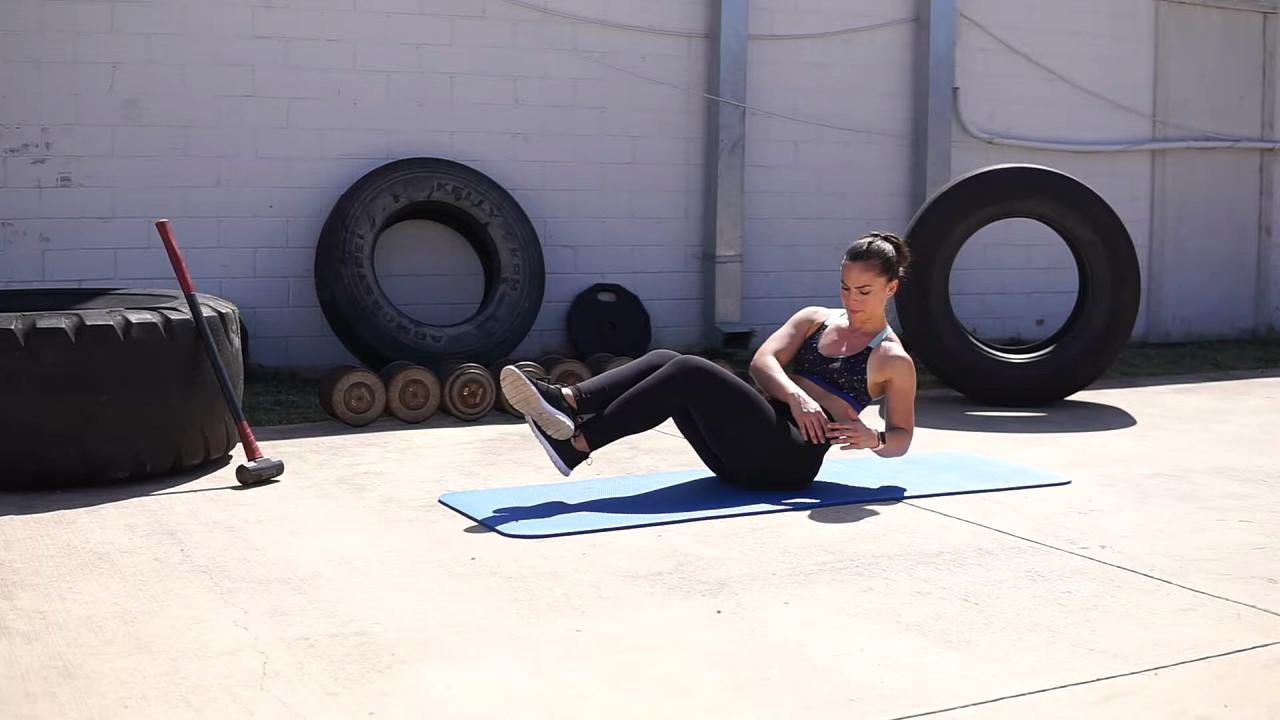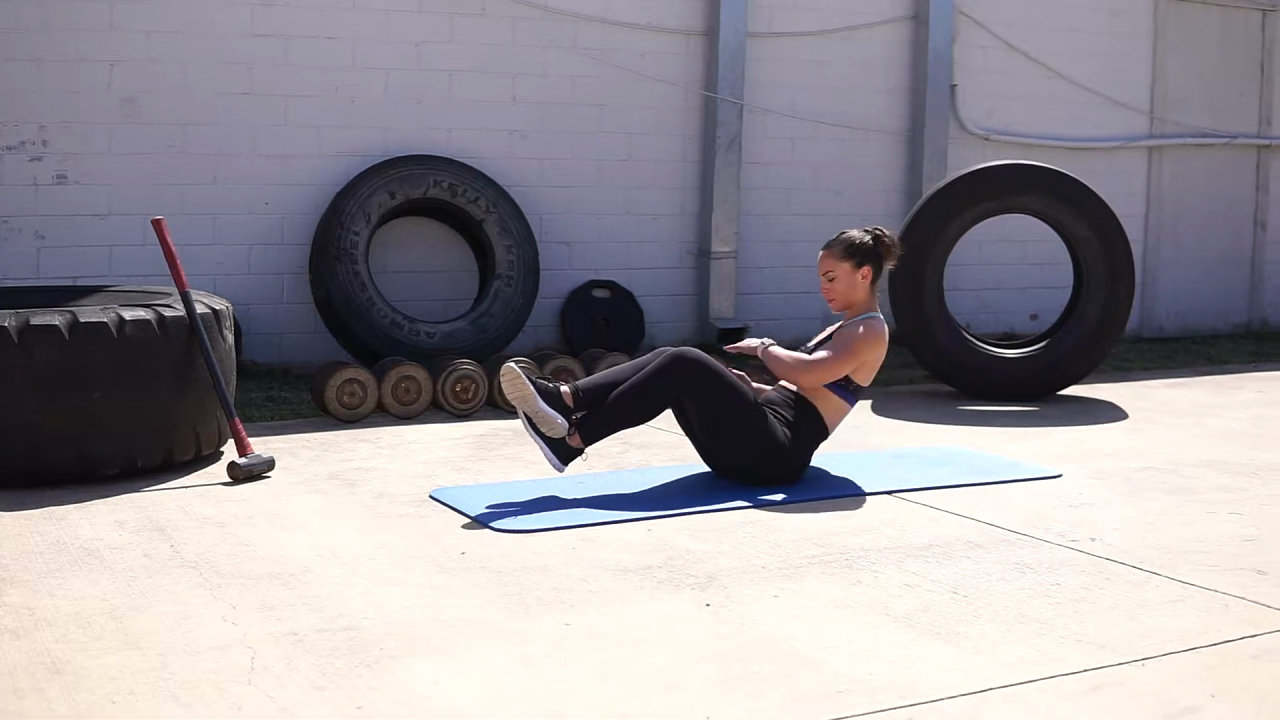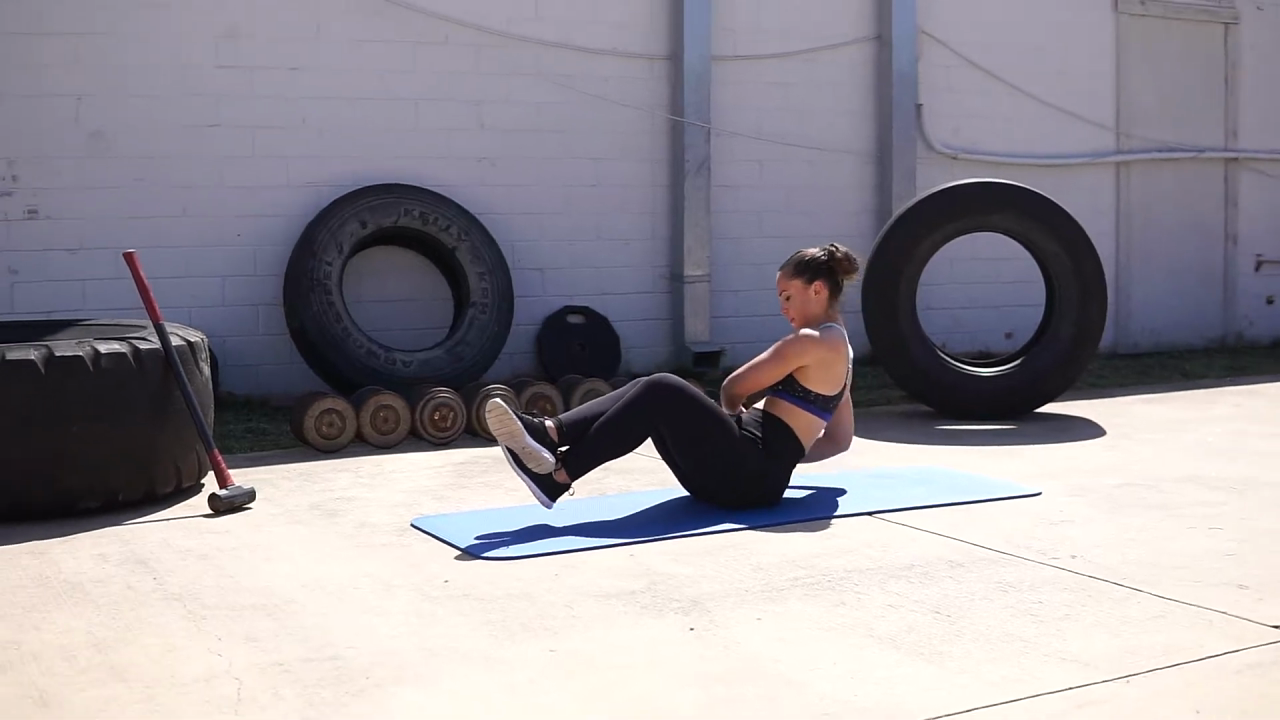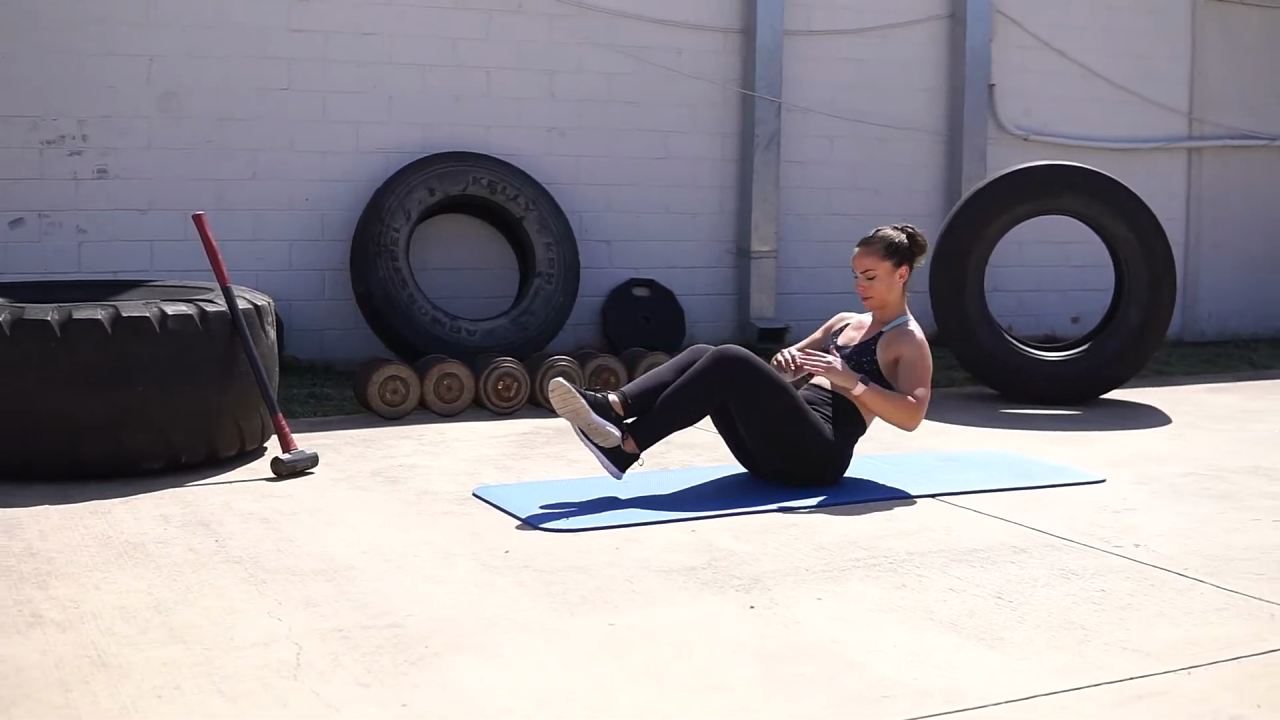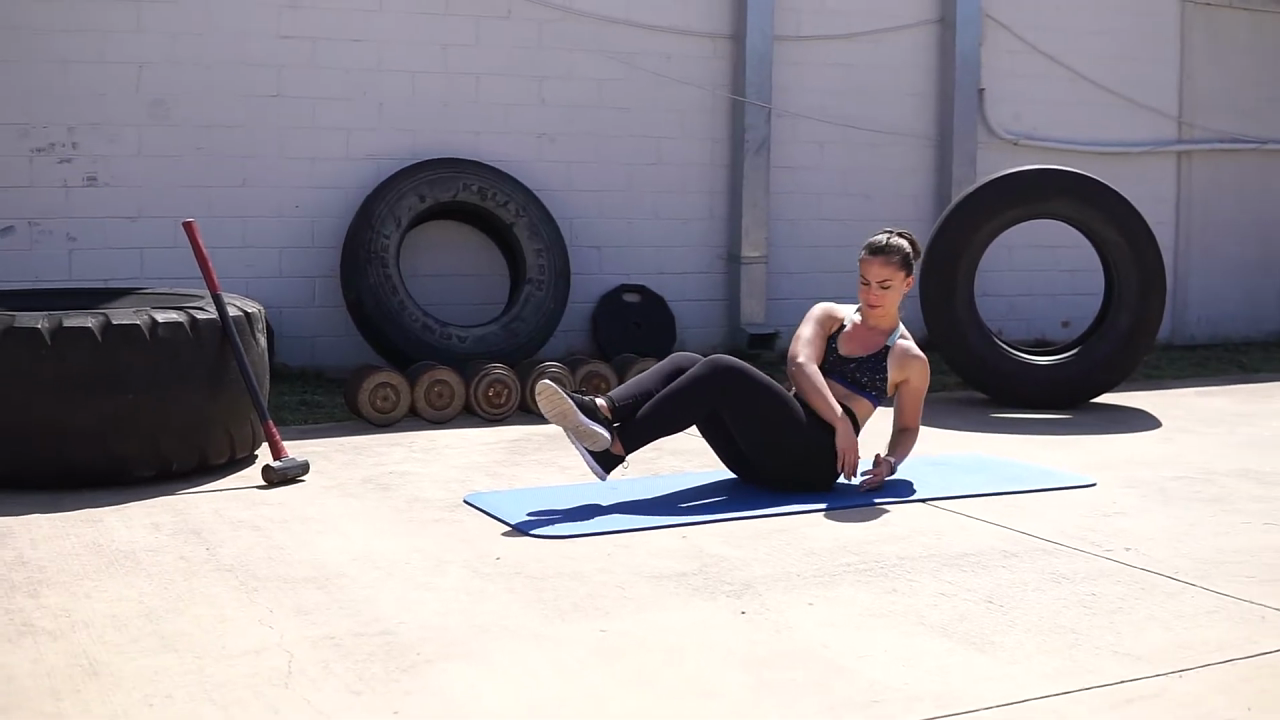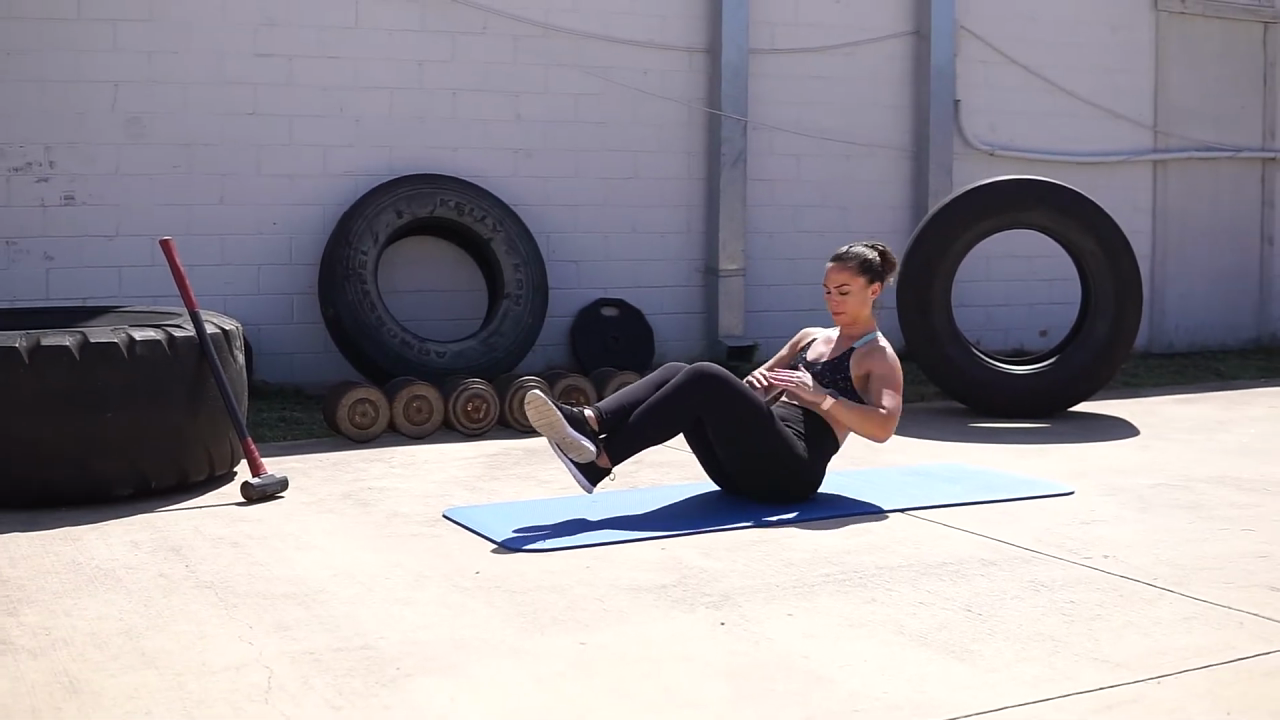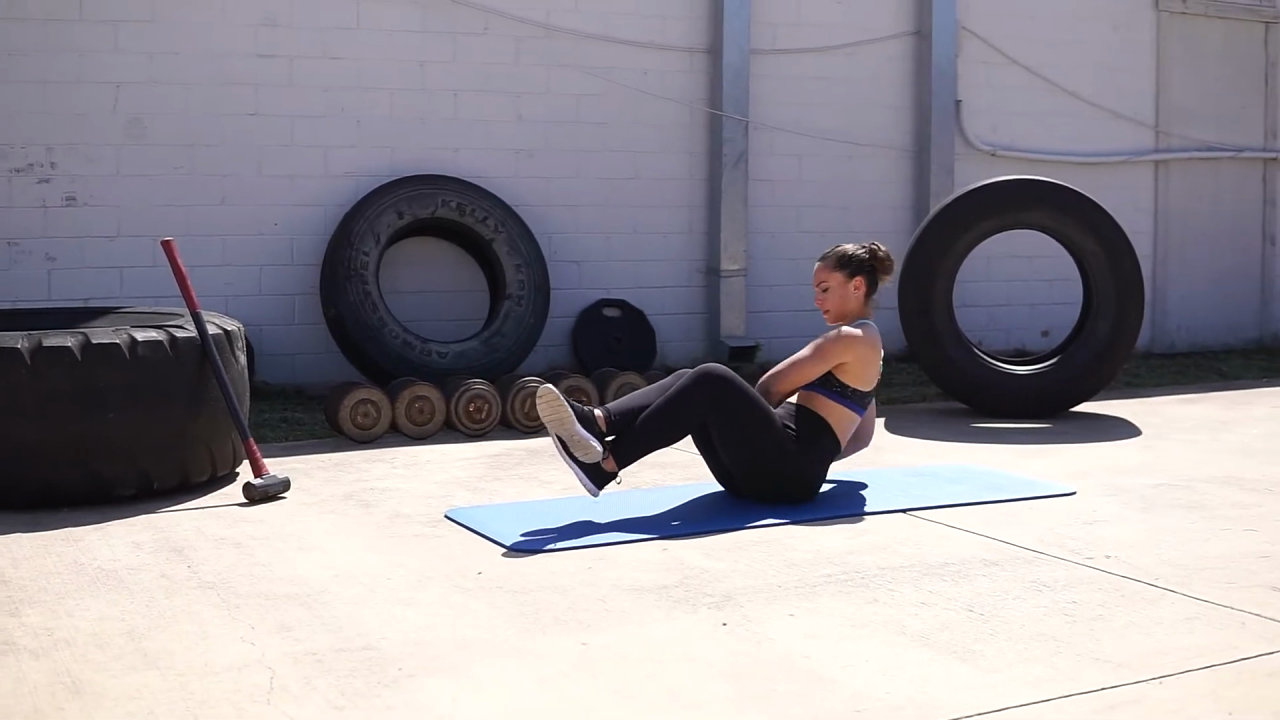
dt=0.3s
person 1, frame 1
left shoulder: (892, 359)
right shoulder: (815, 319)
left elbow: (900, 440)
right elbow: (763, 361)
left wrist: (866, 437)
right wrist: (795, 394)
left hip: (786, 457)
right hip: (744, 452)
left knee: (691, 373)
right knee: (665, 360)
left ankle: (579, 442)
right ankle: (566, 401)
person 1, frame 2
left shoulder: (870, 334)
right shoulder: (843, 328)
left elbow: (806, 373)
left wrist: (764, 348)
right wrist: (751, 387)
left hip: (775, 453)
right hip: (741, 446)
left knee: (684, 364)
right knee: (667, 360)
left ankle: (572, 439)
right ankle: (563, 398)
person 1, frame 3
left shoulder: (816, 342)
right shoulder: (827, 348)
left elbow: (737, 387)
right elbow: (841, 439)
left wrist: (726, 401)
left hip: (753, 477)
right hip: (735, 470)
left knee: (661, 389)
right knee: (644, 388)
left ankle: (559, 474)
right ankle: (547, 433)
person 1, frame 4
left shoulder: (909, 342)
right shoulder: (847, 322)
left elbow: (910, 415)
right elbow: (797, 367)
left wrist: (848, 379)
right wrist: (789, 357)
left hip: (817, 452)
right hip: (774, 449)
left knee: (730, 360)
right knee: (701, 355)
left ankle: (628, 445)
right ankle: (611, 407)
person 1, frame 5
left shoulder: (910, 358)
right shoulder: (828, 315)
left elbow: (907, 430)
right elbow: (800, 365)
left wrist: (889, 462)
right wrist: (838, 420)
left hip: (810, 457)
right hip: (762, 455)
left knee: (722, 370)
right knee: (685, 363)
left ankle: (613, 446)
right ankle: (599, 411)
person 1, frame 6
left shoulder: (879, 357)
right shoulder: (813, 337)
left elbow: (883, 426)
right elbow: (760, 379)
left wrist: (817, 395)
right wrist: (757, 383)
left hip: (789, 469)
right hip: (745, 466)
left knee: (705, 377)
right knee: (675, 374)
left ankle: (600, 460)
right ankle: (587, 422)
person 1, frame 7
left shoulder: (852, 339)
right shoulder: (858, 344)
left elbow: (777, 385)
right elbow: (861, 436)
left wrist: (741, 401)
left hip: (791, 471)
right hip: (765, 466)
left knee: (711, 380)
right knee: (686, 381)
left ankle: (606, 463)
right ankle: (595, 421)
